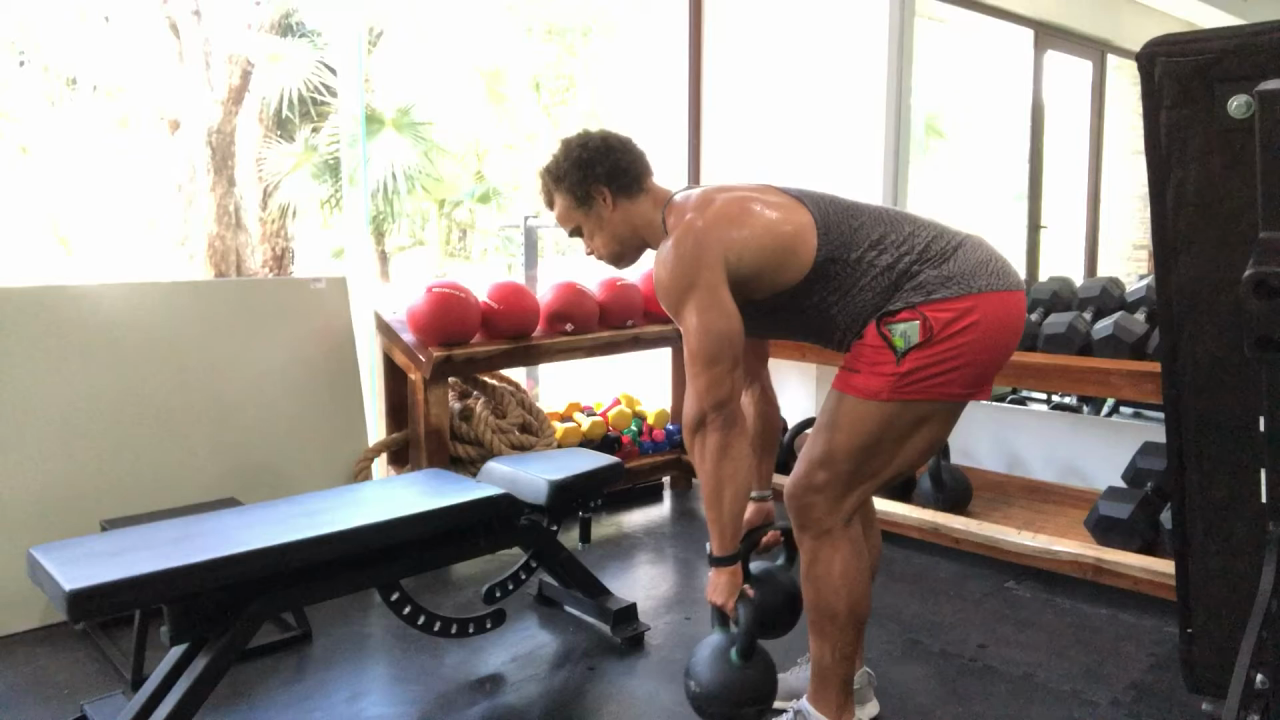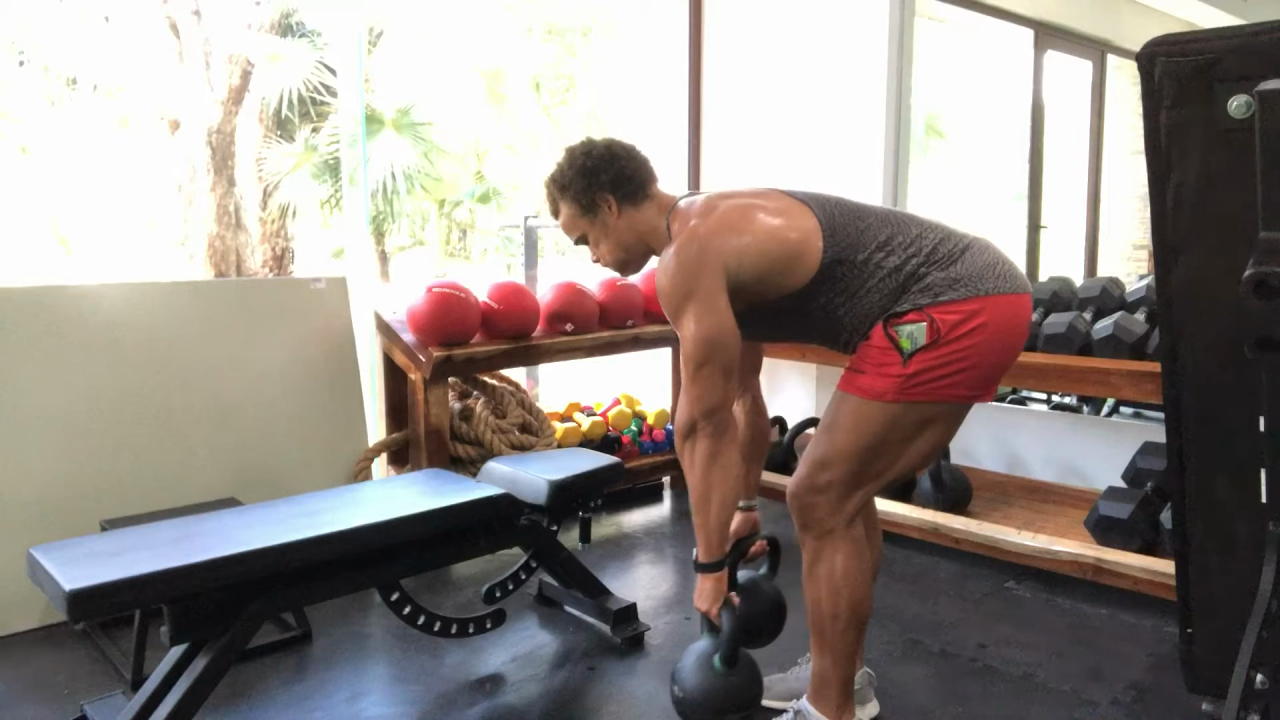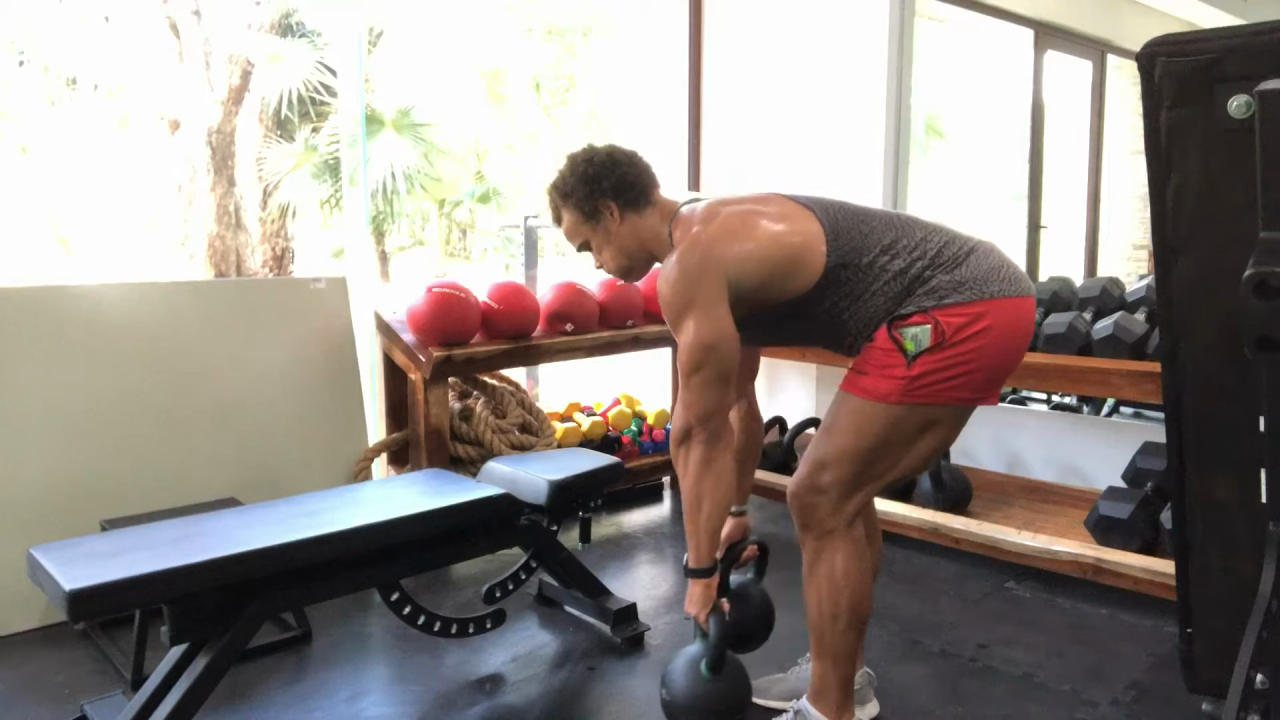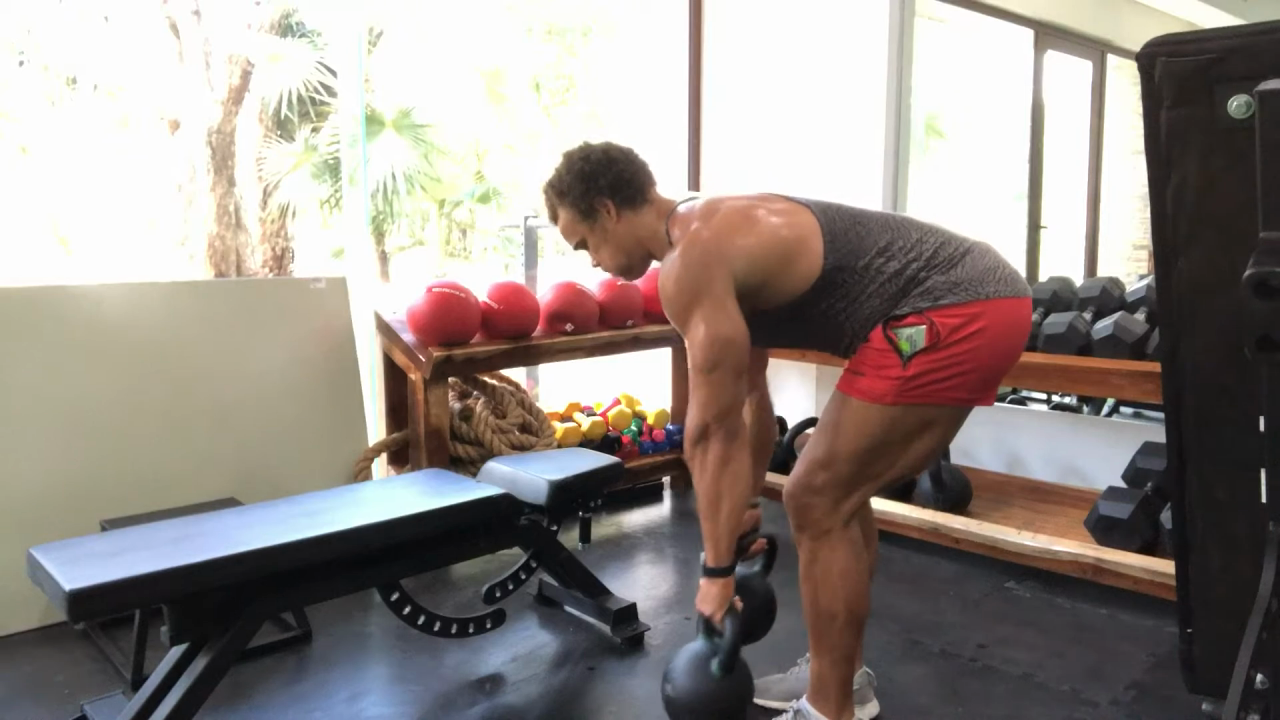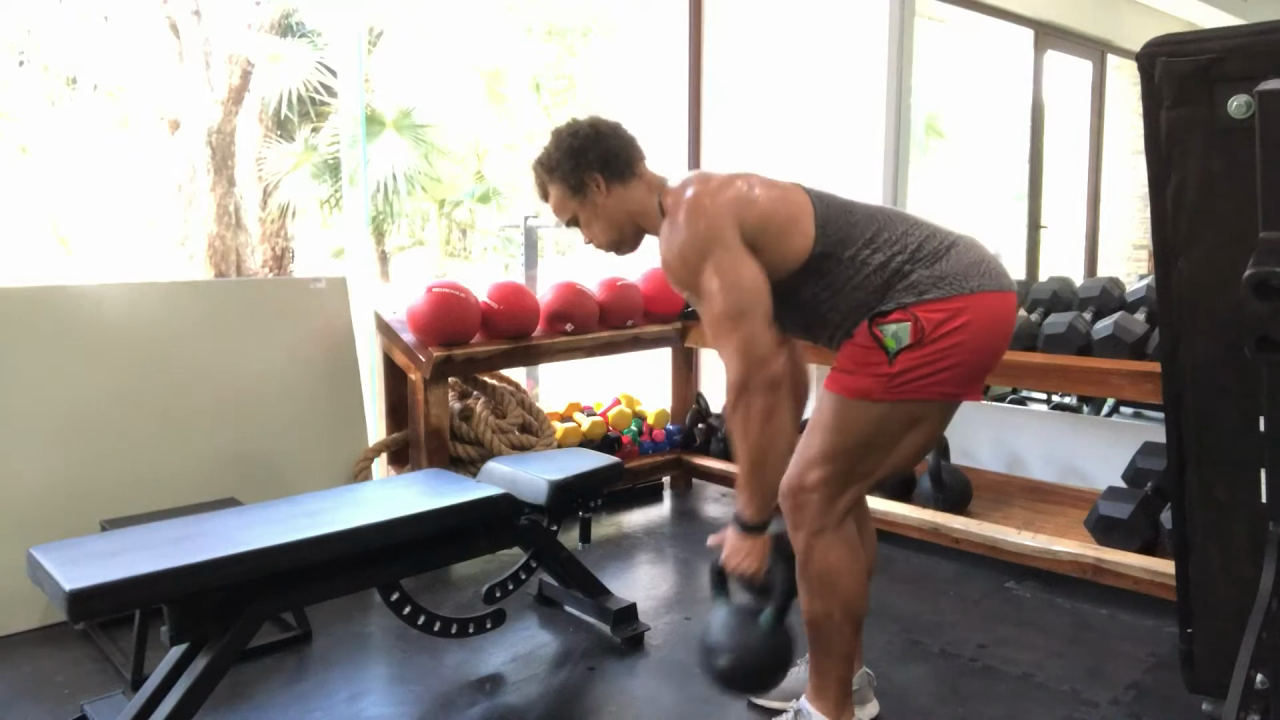
dt=0.2s
person 1, frame 1
left shoulder: (685, 251)
right shoulder: (708, 225)
left elbow: (710, 417)
right elbow: (750, 387)
left wrist: (723, 558)
right wrist: (758, 496)
left hip: (949, 308)
right hip: (971, 293)
left knee: (818, 500)
right knee: (840, 491)
person 1, frame 2
left shoulder: (687, 258)
right shoulder: (711, 231)
left elbow: (701, 424)
right elbow: (741, 396)
left wrist: (709, 564)
right wrist: (744, 506)
left hip: (956, 309)
right hip: (977, 296)
left knee: (821, 502)
right knee: (840, 490)
person 1, frame 3
left shoulder: (690, 264)
right shoulder: (713, 235)
left elbow: (698, 430)
right elbow: (736, 402)
left wrist: (700, 571)
right wrist: (736, 512)
left hip: (960, 313)
right hip: (981, 298)
left knee: (821, 502)
right knee: (839, 491)
person 1, frame 4
left shoulder: (691, 262)
right shoulder: (713, 235)
left elbow: (713, 429)
right elbow: (747, 401)
left wrist: (716, 569)
right wrist: (744, 513)
left hip: (956, 315)
right hip: (974, 300)
left knee: (817, 501)
right knee: (835, 492)
person 1, frame 5
left shoulder: (690, 227)
right shoulder: (701, 213)
left elbow: (751, 381)
right elbow: (779, 361)
left wrist: (752, 522)
right wrist: (767, 486)
left hip: (941, 309)
right hip: (961, 294)
left knee: (815, 502)
right knee: (831, 490)
